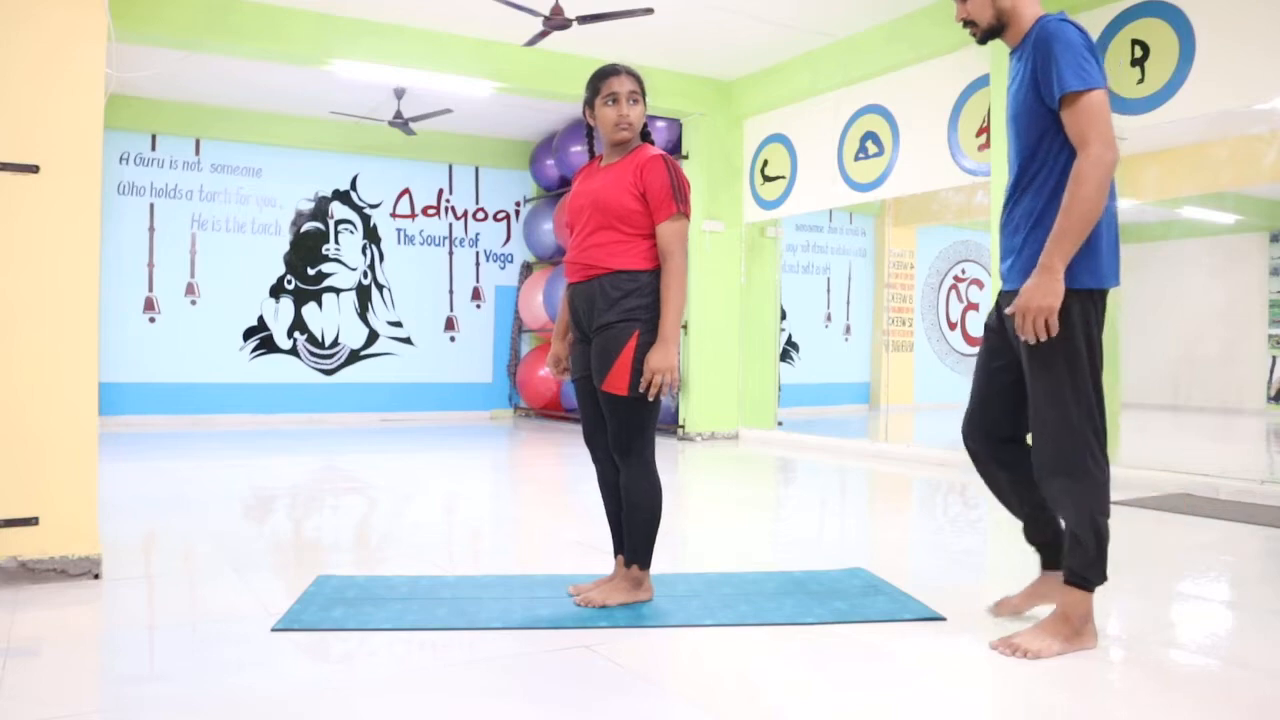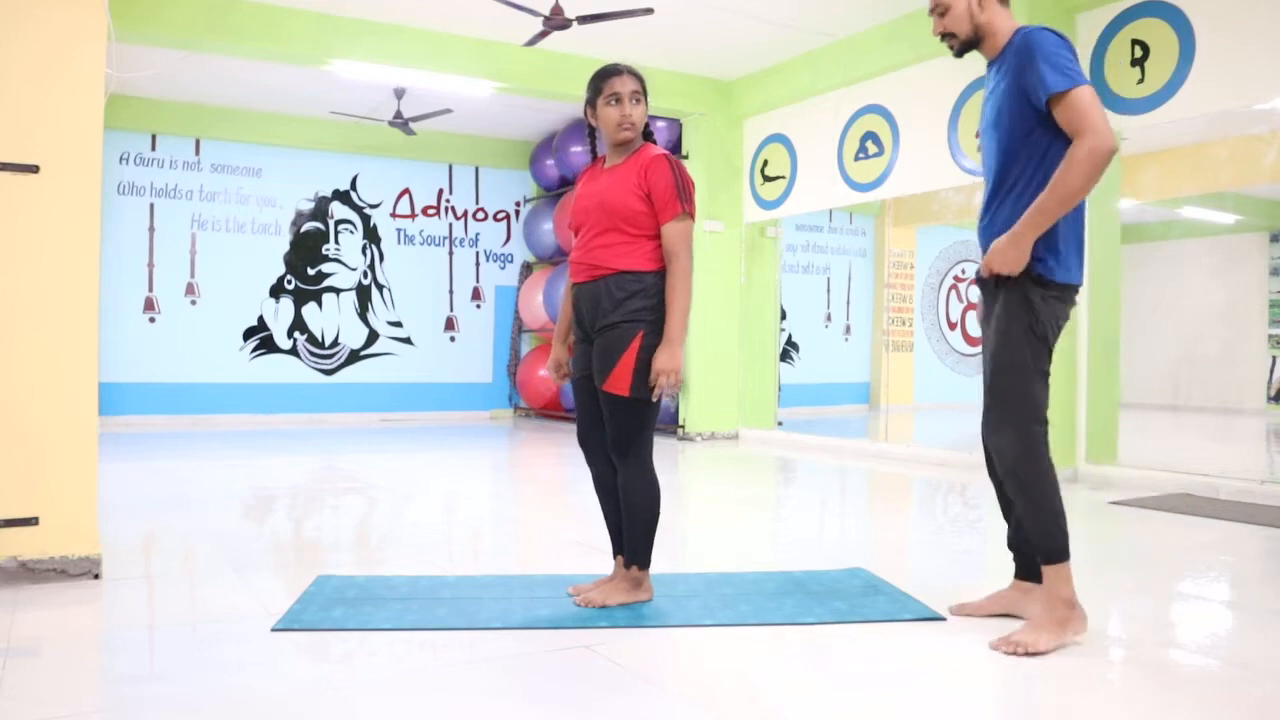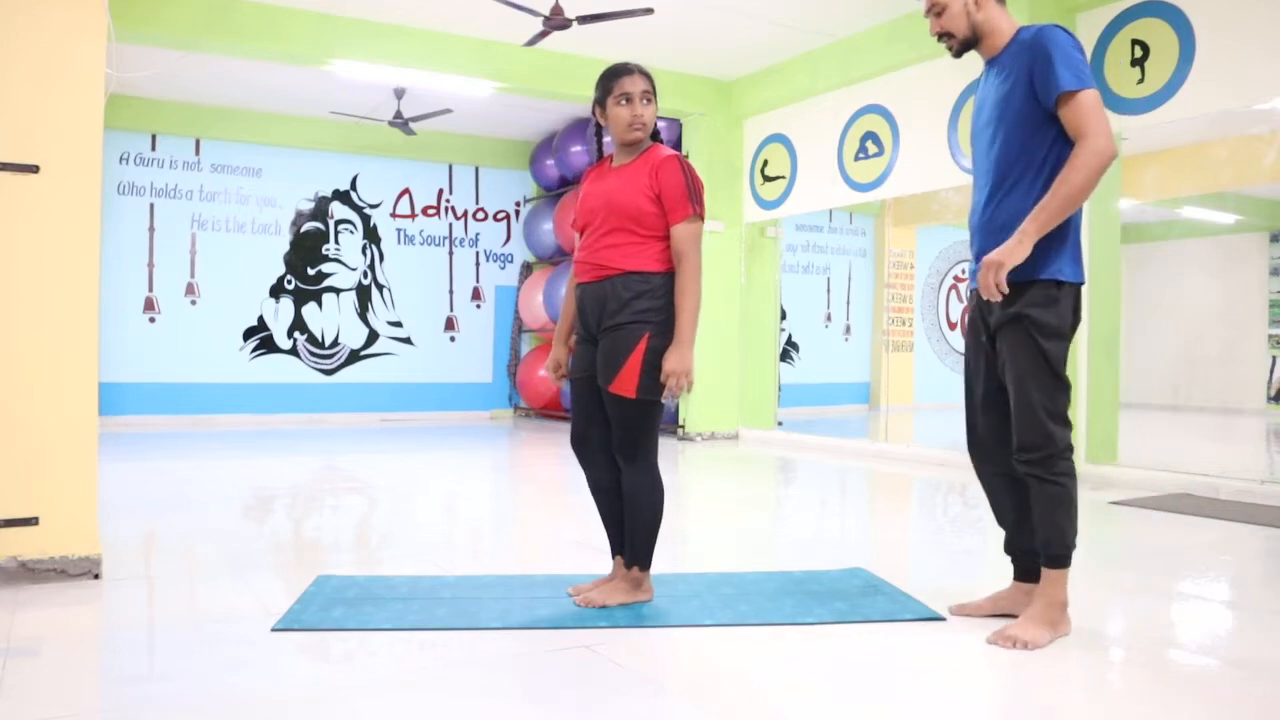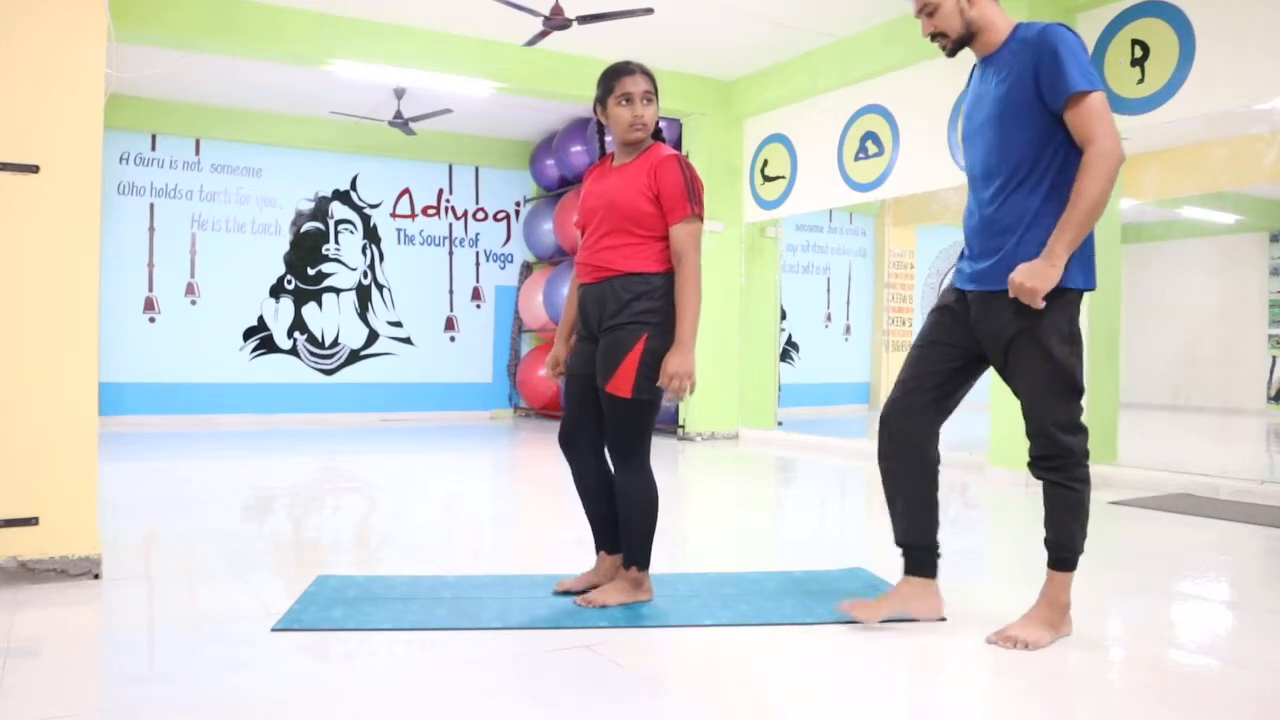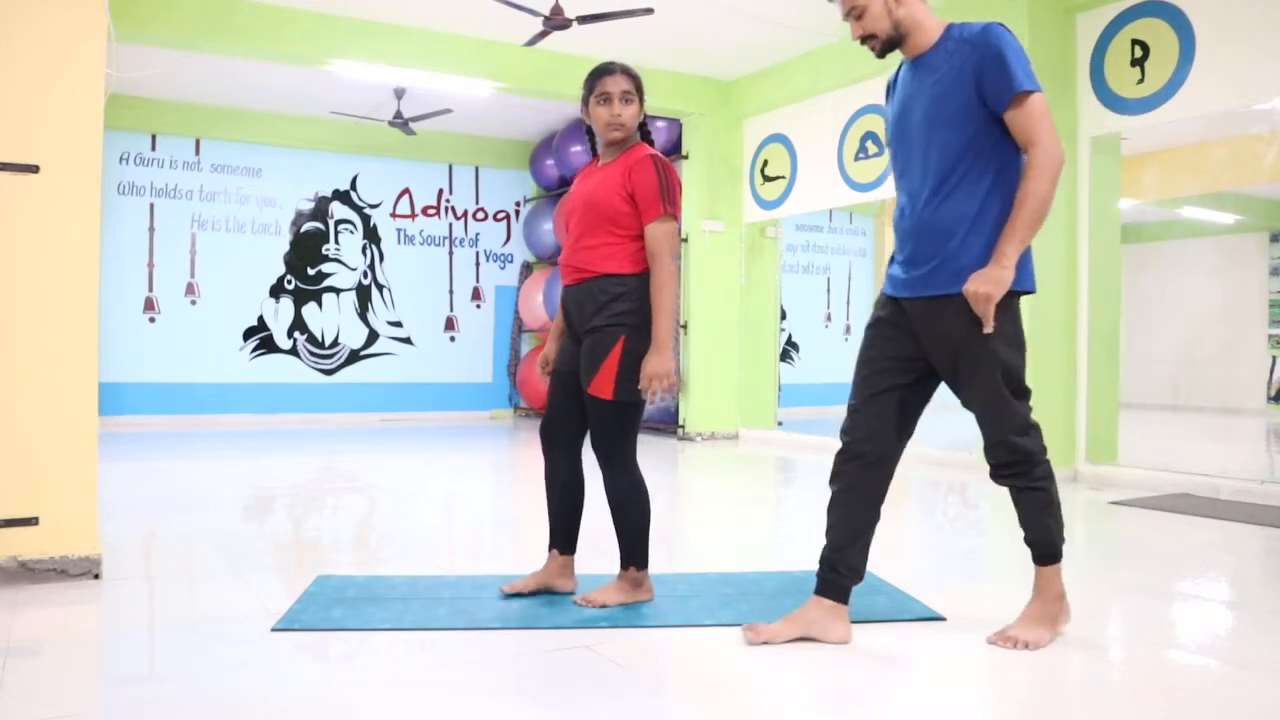
dt=0.4s
person 1, frame 1
right shoulder: (1023, 57)
left elbow: (1098, 154)
left wrist: (1050, 270)
left hip: (1059, 286)
right hip: (1020, 284)
left knee: (1066, 443)
right knee: (986, 431)
left ankle: (1075, 613)
right ankle: (1055, 567)
person 1, frame 2
right shoulder: (998, 72)
left elbow: (1097, 141)
left wrist: (1022, 236)
left hip: (1035, 273)
right hip: (1007, 275)
left knee: (1014, 428)
right knee: (1001, 436)
left ankle: (1062, 600)
right ankle: (1029, 583)
person 1, frame 3
right shoulder: (988, 78)
left elbow: (1098, 145)
left wrist: (1024, 238)
left hip: (1038, 283)
right hip: (992, 287)
left knee: (1038, 440)
right knee: (991, 444)
left ankle: (1052, 601)
right ankle: (1026, 581)
person 1, frame 4
right shoulder: (979, 79)
left elbow: (1104, 151)
left wrist: (1051, 260)
left hip: (1036, 291)
right hip: (970, 286)
left knee: (1056, 444)
right knee: (903, 420)
left ankle: (1055, 602)
right ankle: (920, 581)
person 1, frame 5
right shoulder: (900, 82)
left elbow: (1045, 152)
left wrist: (1002, 263)
left hip: (973, 293)
right hip: (903, 295)
left knee: (1011, 447)
right knee: (863, 445)
left ankle: (1049, 596)
right ankle: (830, 604)
person 2, frame 1
left shoulder: (656, 166)
right shoulder: (585, 177)
left elbow: (674, 260)
left wrist: (667, 342)
right wrist: (561, 335)
left hip: (632, 313)
right hip: (588, 318)
left knee: (631, 450)
right knee: (601, 447)
left ankle: (637, 578)
right ankle: (621, 567)
person 2, frame 2
left shoulder: (660, 166)
right shoulder: (588, 179)
left elbow: (679, 261)
left wrist: (673, 343)
right wrist: (562, 337)
left hip: (635, 313)
right hip: (590, 318)
left knee: (629, 449)
right knee: (595, 447)
left ankle: (636, 578)
right ankle: (621, 567)
person 2, frame 3
left shoulder: (669, 167)
right shoulder: (592, 178)
left elbow: (688, 262)
left wrist: (683, 345)
right wrist: (561, 338)
left hip: (641, 313)
right hip: (593, 318)
left knee: (633, 450)
right knee: (589, 445)
left ankle: (637, 578)
right ankle: (621, 565)
person 2, frame 4
left shoulder: (669, 167)
right shoulder: (595, 176)
left elbow: (687, 263)
left wrist: (683, 346)
right wrist: (563, 336)
left hip: (640, 313)
right hip: (594, 317)
left knee: (627, 449)
right knee: (577, 440)
left ankle: (636, 578)
right ankle: (609, 561)
person 2, frame 5
left shoulder: (648, 166)
right shoulder: (586, 176)
left elbow: (663, 261)
left wrist: (661, 346)
right wrist: (555, 336)
left hip: (622, 315)
right hip: (582, 318)
left knee: (613, 449)
right knee: (557, 439)
left ankle: (635, 578)
right ankle: (559, 565)
